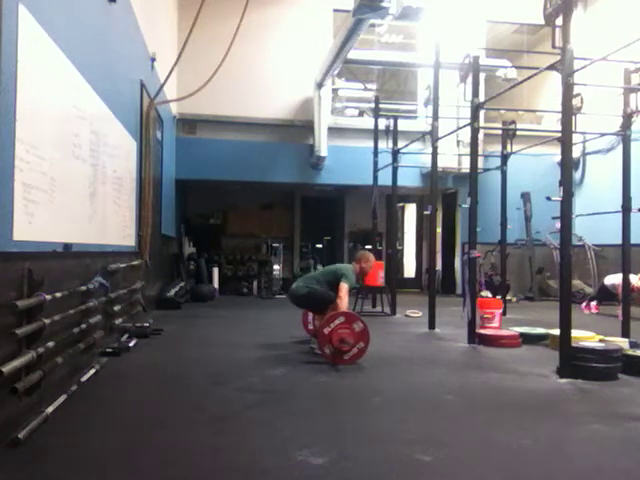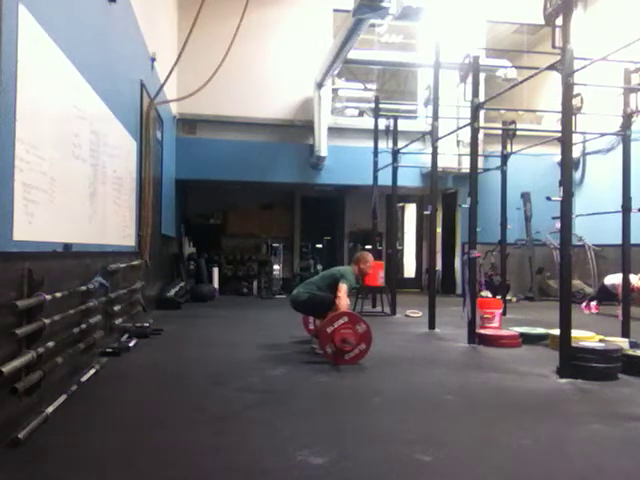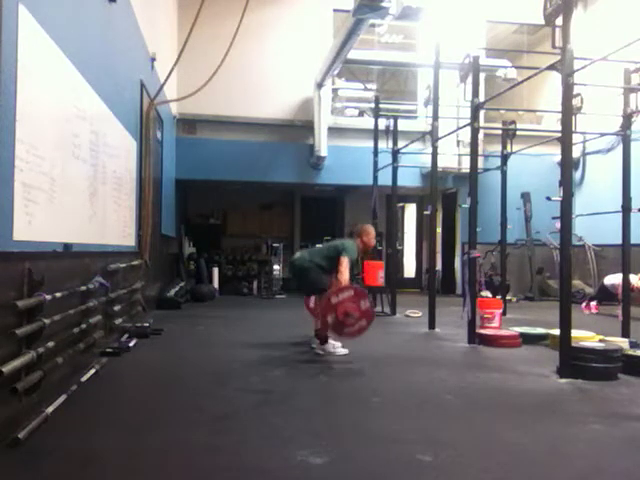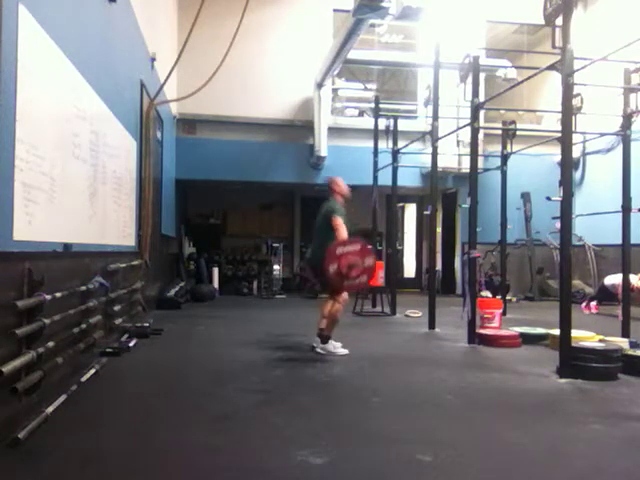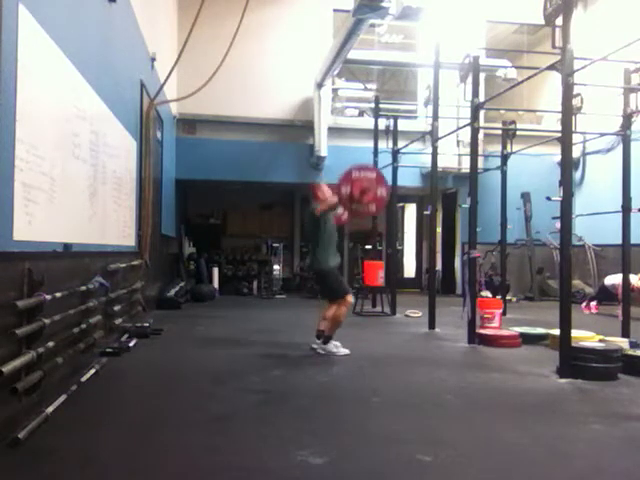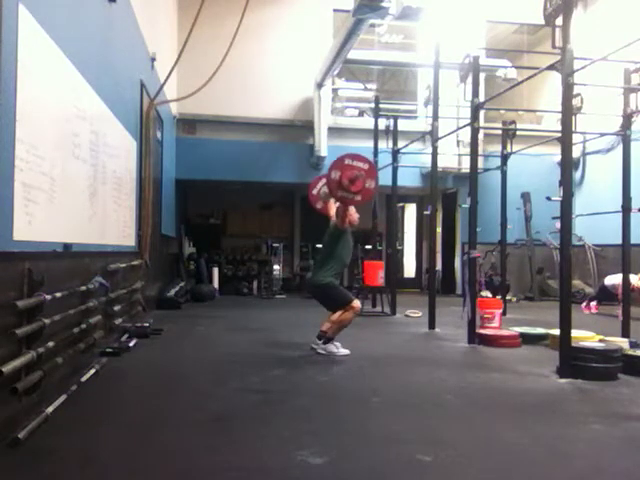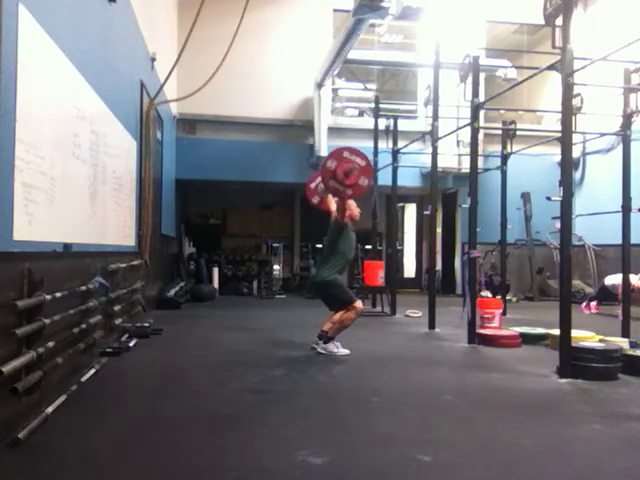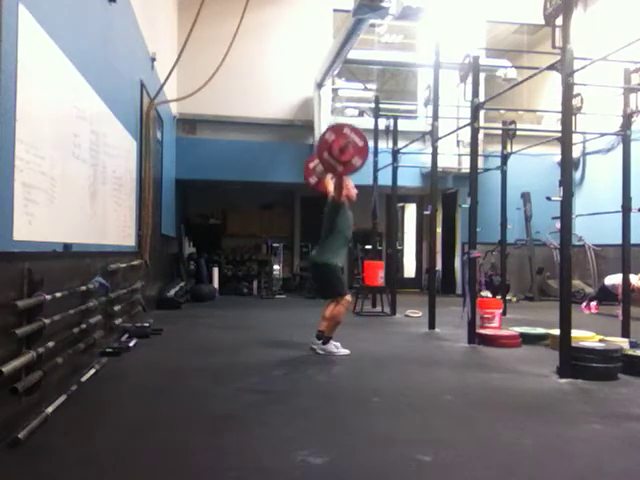
dt=0.3s
person 1, frame 1
left shoulder: (346, 269)
right shoulder: (349, 273)
right elbow: (342, 297)
left hip: (298, 289)
right hip: (301, 291)
left knee: (330, 303)
right knee: (336, 303)
person 1, frame 2
left shoulder: (346, 272)
right shoulder: (348, 275)
left elbow: (338, 297)
right elbow: (341, 298)
left hip: (300, 295)
right hip: (302, 297)
right knee: (338, 306)
person 1, frame 3
left shoulder: (350, 247)
right shoulder: (351, 248)
left elbow: (337, 274)
right elbow: (343, 273)
left hip: (302, 263)
right hip: (303, 264)
left ankle: (319, 337)
right ankle: (323, 343)
person 1, frame 4
left shoulder: (331, 206)
right shoulder: (336, 207)
right elbow: (340, 229)
left hip: (316, 258)
right hip: (323, 259)
left knee: (332, 298)
right knee: (341, 297)
left ankle: (321, 337)
right ankle: (324, 342)
person 1, frame 5
left shoulder: (324, 213)
right shoulder: (319, 208)
right elbow: (326, 206)
right wrist: (339, 200)
left hip: (325, 264)
right hip: (324, 265)
left knee: (336, 302)
right knee: (346, 300)
left ankle: (320, 338)
right ankle: (325, 342)
person 1, frame 6
left shoulder: (337, 228)
right shoulder: (341, 230)
left elbow: (332, 212)
right elbow: (341, 213)
left wrist: (331, 197)
left hip: (322, 281)
right hip: (322, 282)
left knee: (344, 308)
right knee: (354, 306)
left ankle: (321, 338)
right ankle: (326, 343)
person 1, frame 7
left shoulder: (340, 224)
right shoulder: (342, 225)
left elbow: (333, 208)
right elbow: (341, 208)
left wrist: (329, 193)
left hip: (325, 278)
right hip: (326, 279)
left knee: (346, 308)
right knee: (356, 307)
left ankle: (322, 338)
right ankle: (326, 342)
person 1, frame 8
left shoulder: (337, 204)
right shoulder: (338, 204)
left elbow: (330, 188)
right elbow: (337, 189)
left wrist: (328, 175)
left hip: (324, 261)
right hip: (327, 262)
left knee: (335, 301)
right knee: (344, 300)
left ankle: (320, 338)
right ankle: (325, 343)
